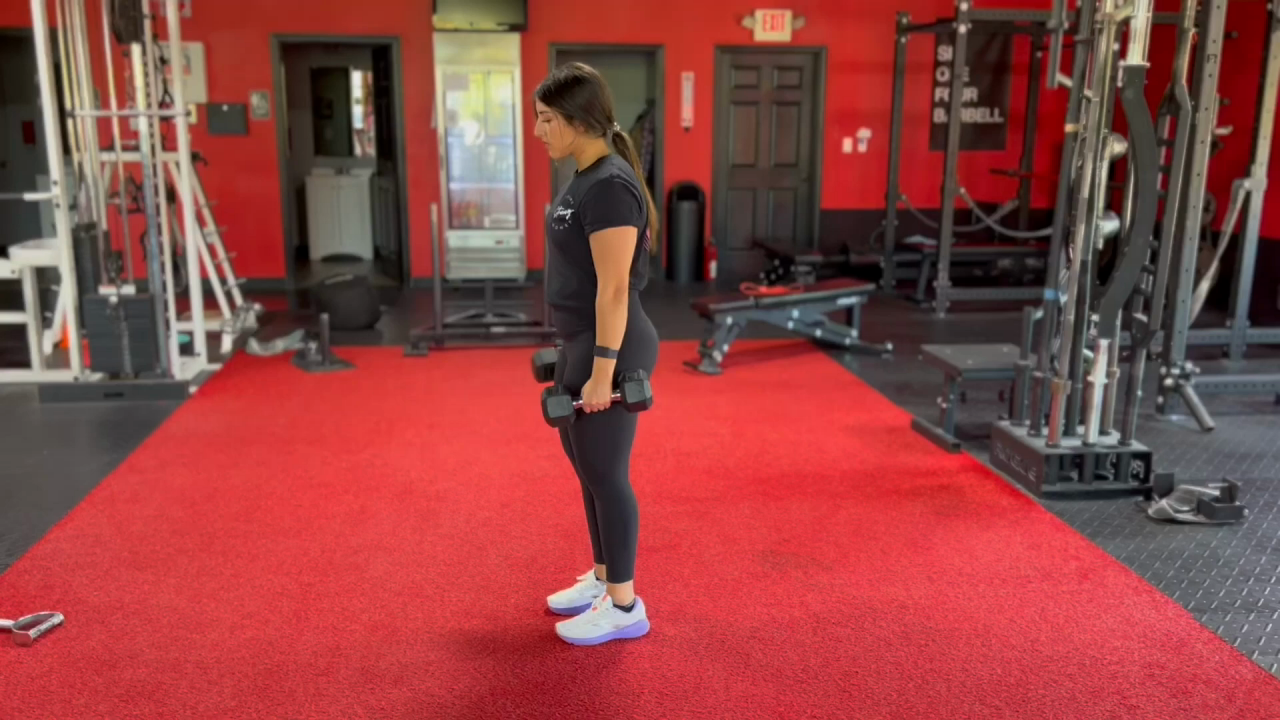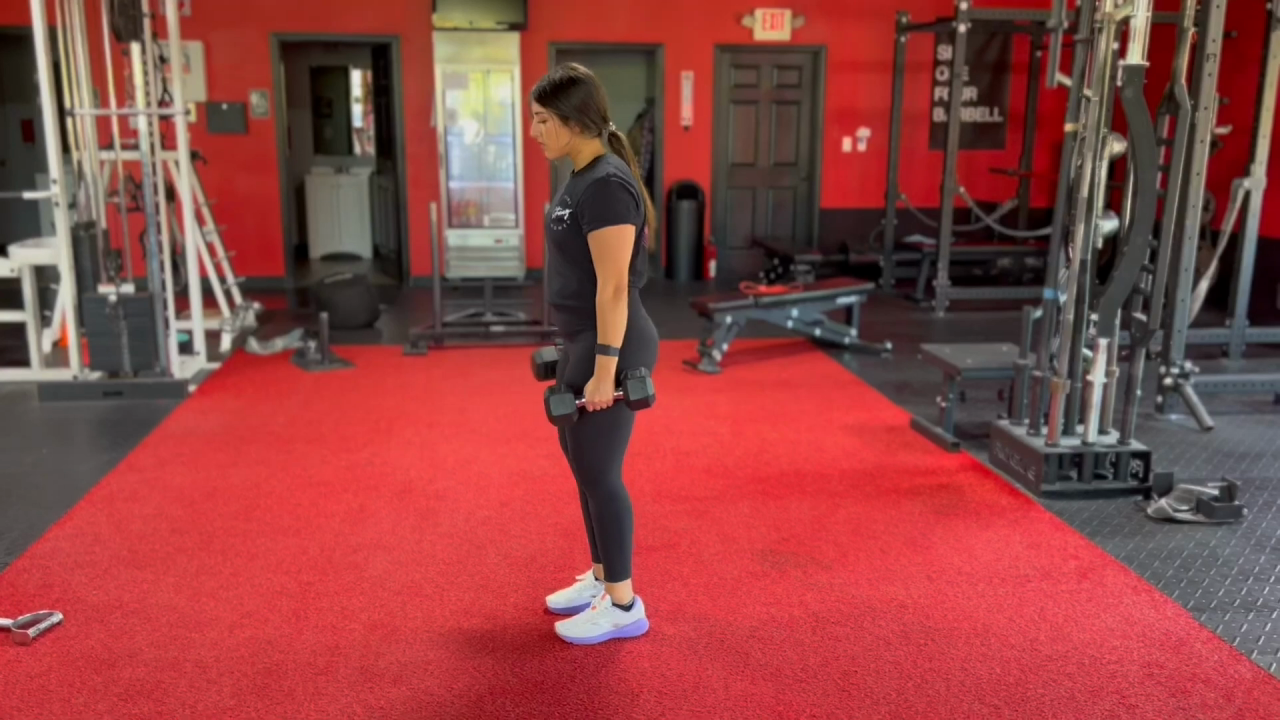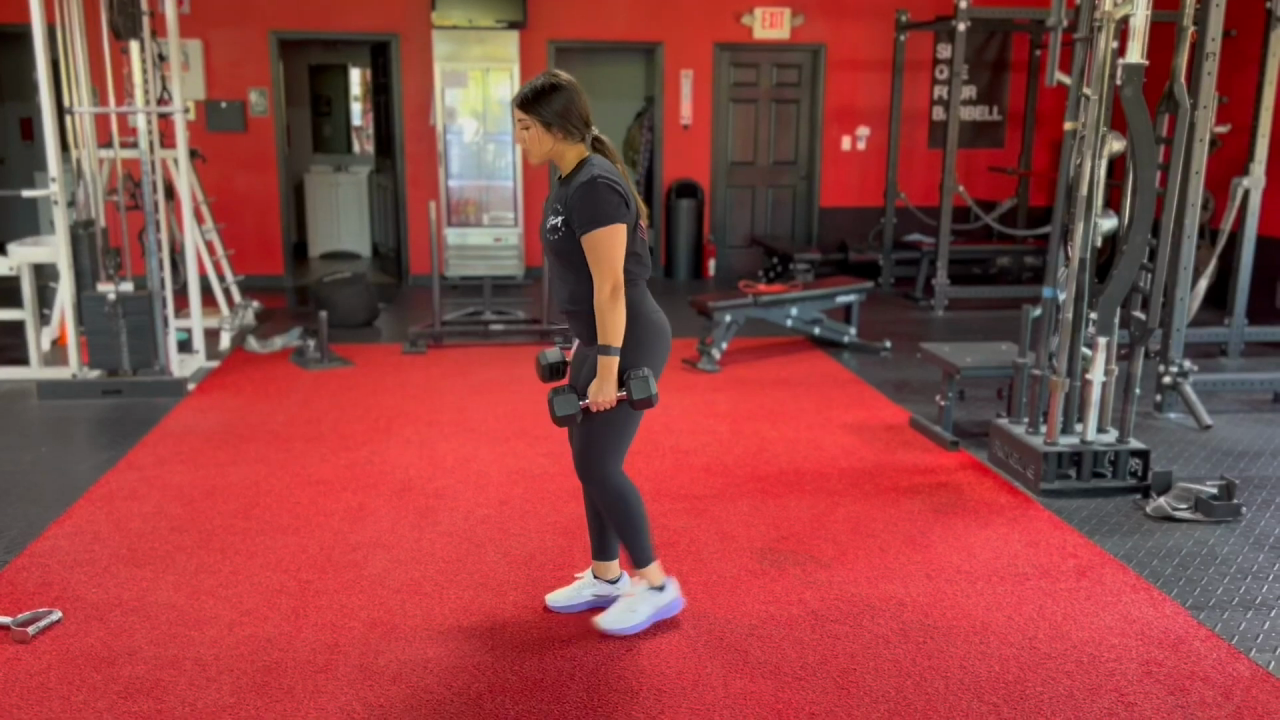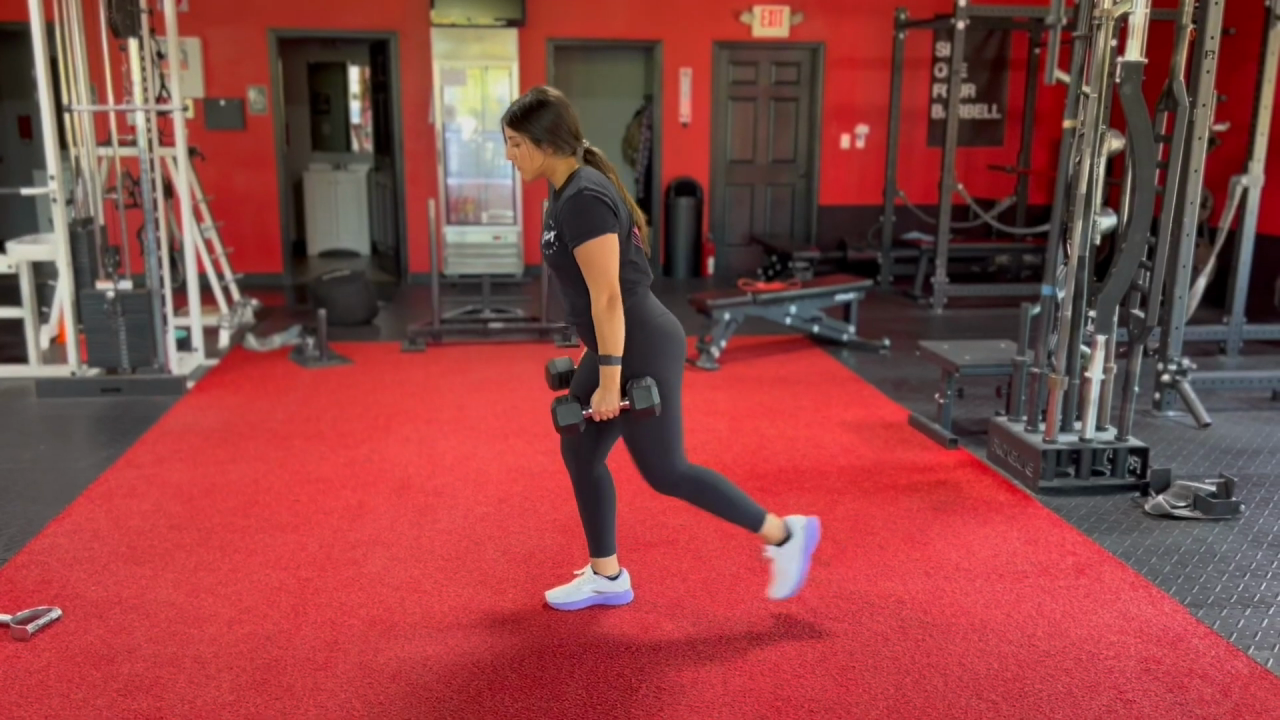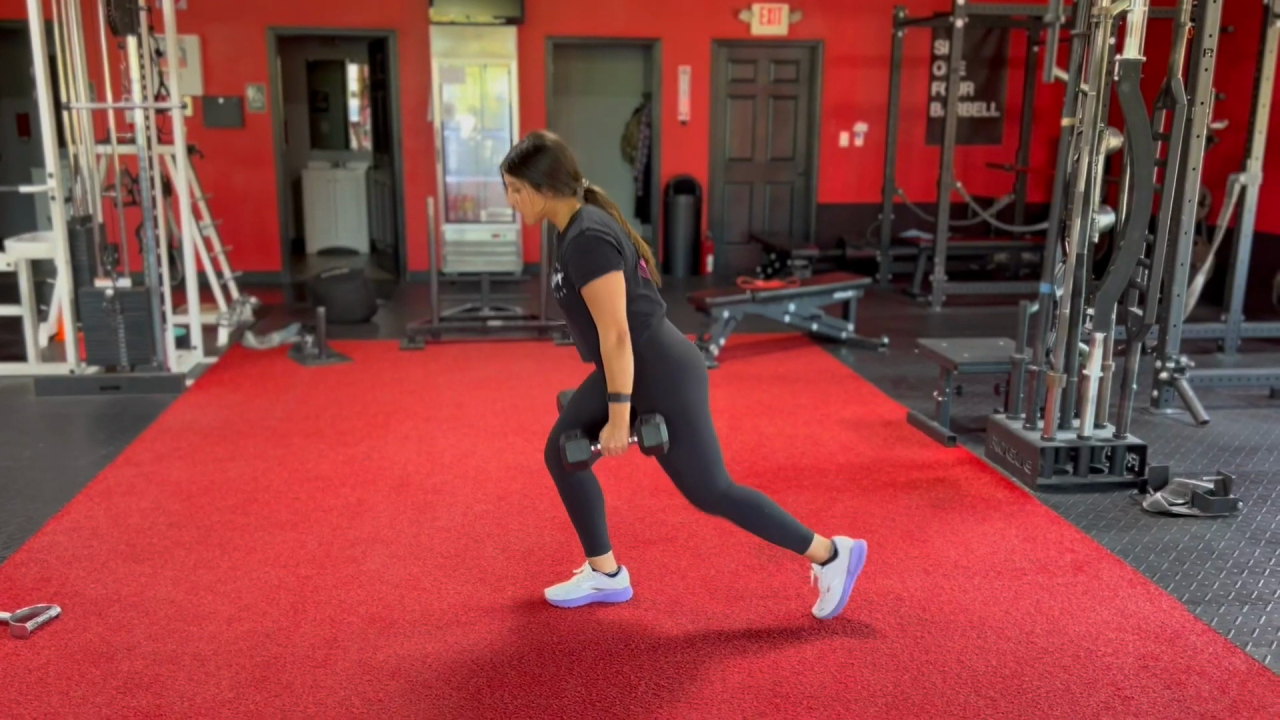
dt=0.2s
person 1, frame 1
left shoulder: (610, 186)
right shoulder: (589, 176)
left elbow: (614, 290)
left wrist: (602, 373)
left hip: (609, 347)
right hip: (584, 343)
left knee: (605, 472)
right knee: (585, 464)
left ankle: (625, 607)
right ankle: (605, 577)
person 1, frame 2
left shoulder: (607, 184)
right shoulder: (585, 176)
left elbow: (615, 287)
left wrist: (604, 371)
left hip: (611, 343)
right hip: (586, 340)
left knee: (596, 470)
right knee: (584, 462)
left ankle: (622, 606)
right ankle: (604, 577)
person 1, frame 3
left shoulder: (595, 184)
right shoulder: (575, 179)
left elbow: (610, 285)
left wrist: (605, 370)
right wrist: (592, 356)
left hip: (629, 340)
right hip: (600, 338)
left knee: (600, 467)
right knee: (586, 459)
left ankle: (656, 586)
right ankle: (607, 576)
person 1, frame 4
left shoulder: (583, 199)
right shoulder: (572, 191)
left elbow: (608, 296)
left wrist: (609, 381)
right wrist: (599, 365)
left hip: (643, 346)
right hip: (617, 343)
left knee: (665, 471)
right knee: (580, 454)
left ankle: (789, 536)
right ankle: (606, 575)
person 1, frame 5
left shoulder: (587, 239)
right shoulder: (579, 228)
left elbow: (616, 334)
left wrist: (618, 417)
right wrist: (606, 396)
left hip: (661, 373)
right hip: (633, 368)
left knee: (708, 490)
right knee: (562, 455)
left ankle: (833, 554)
right ankle: (605, 575)
